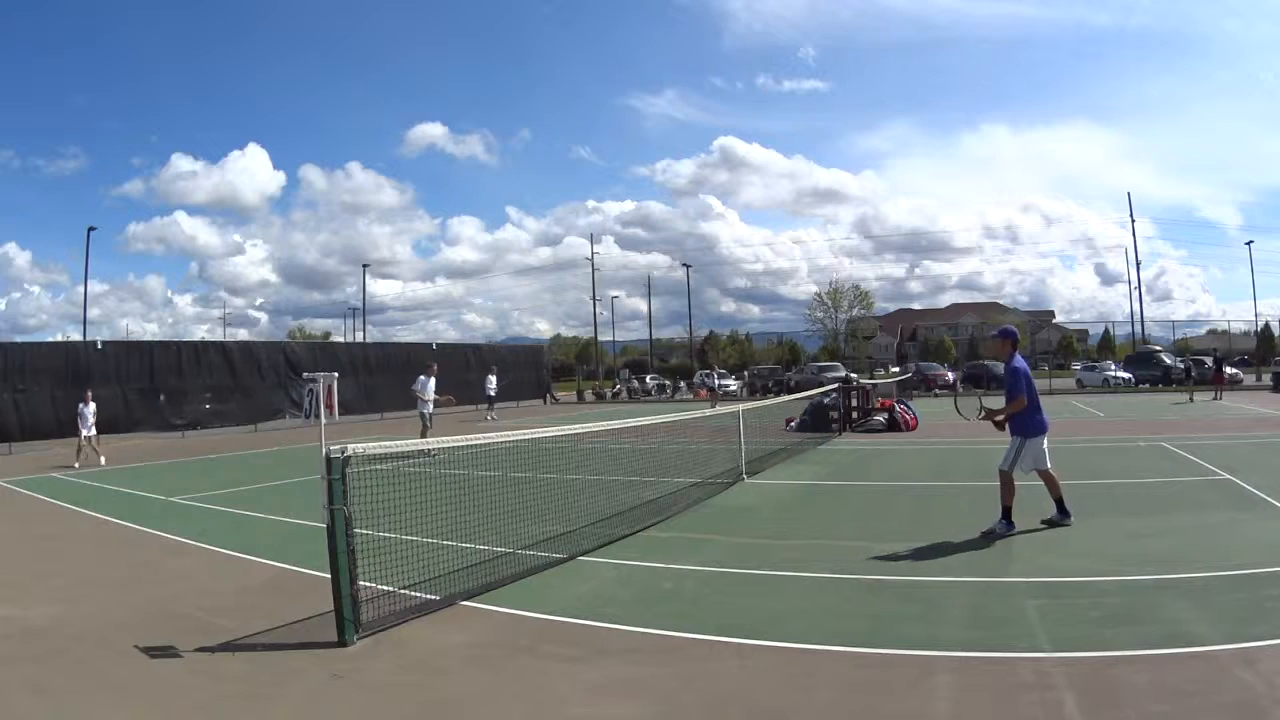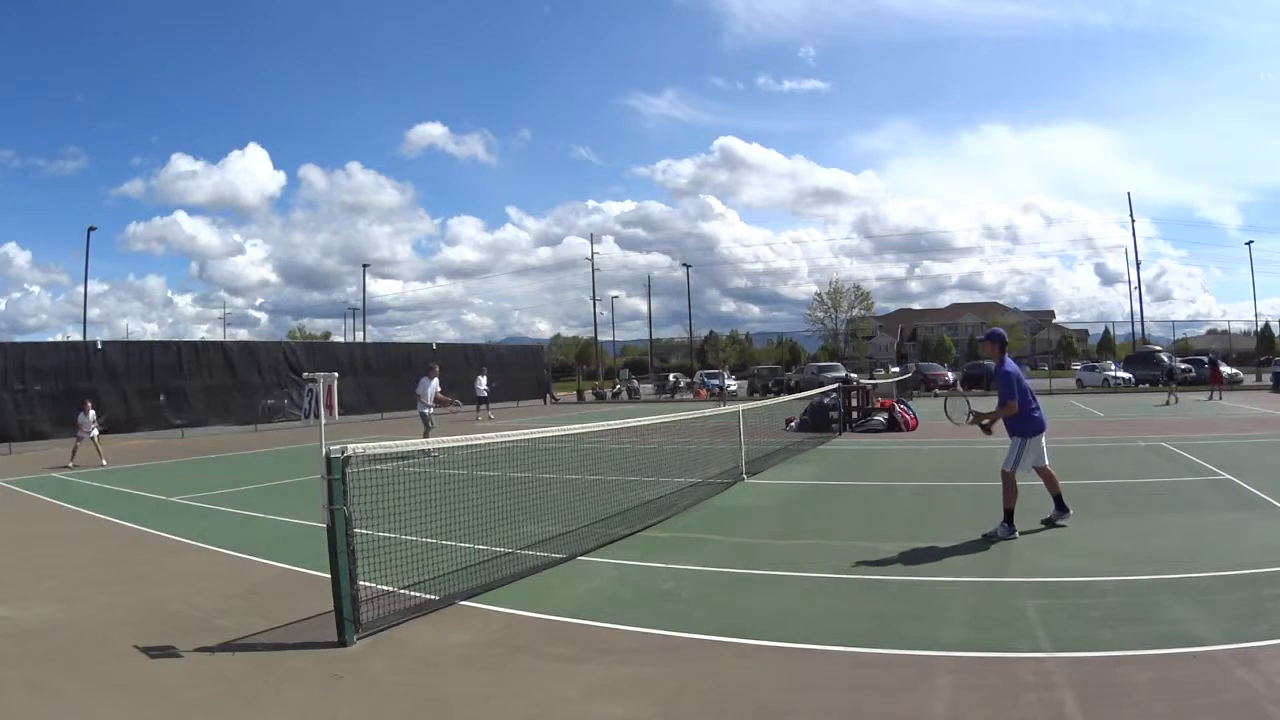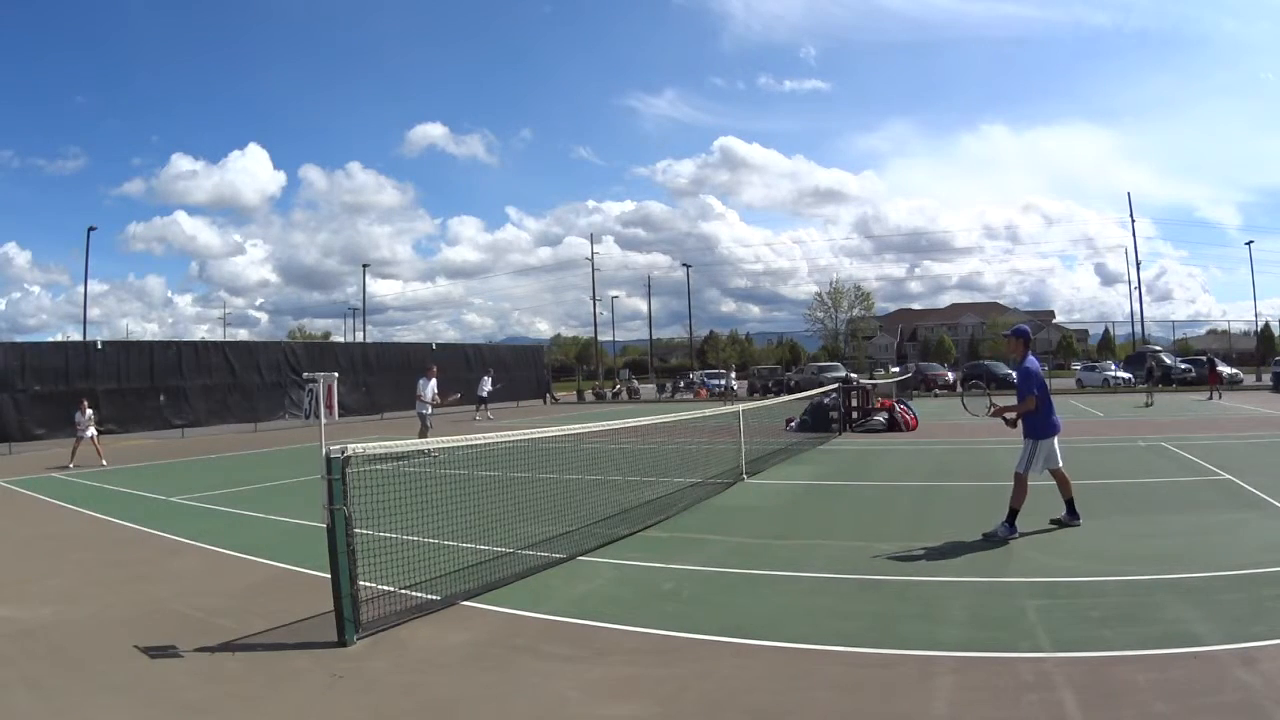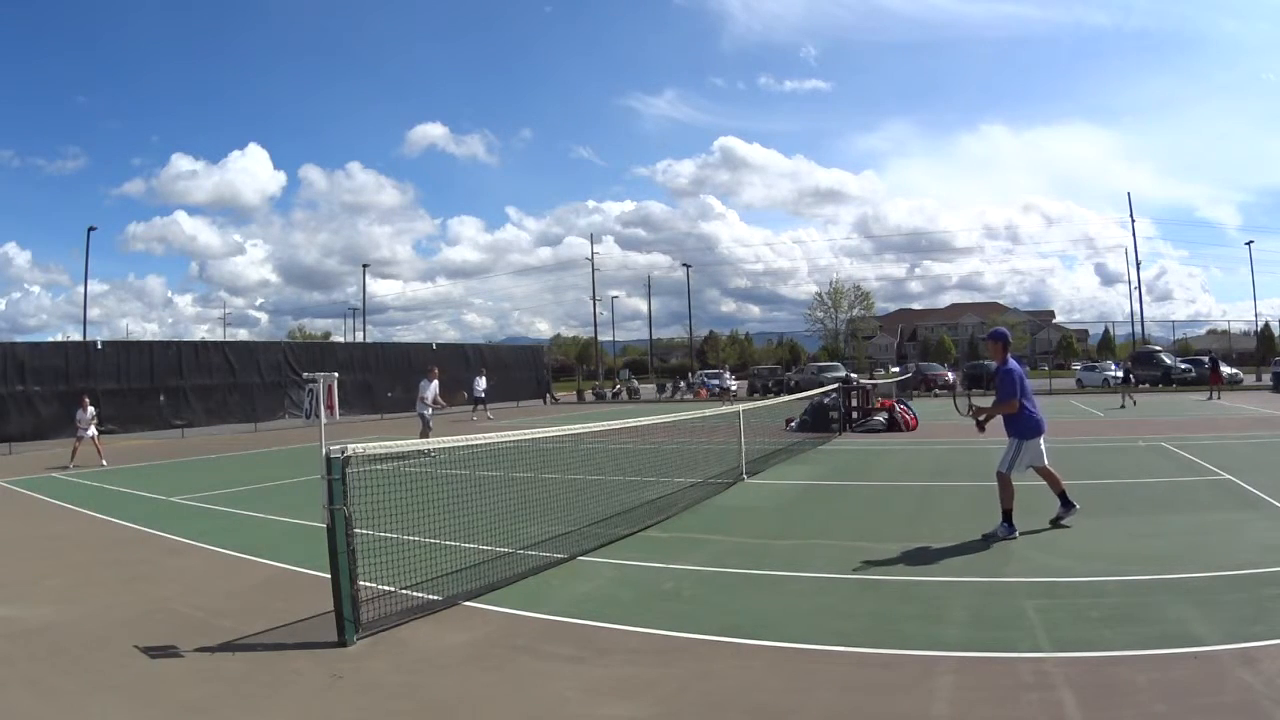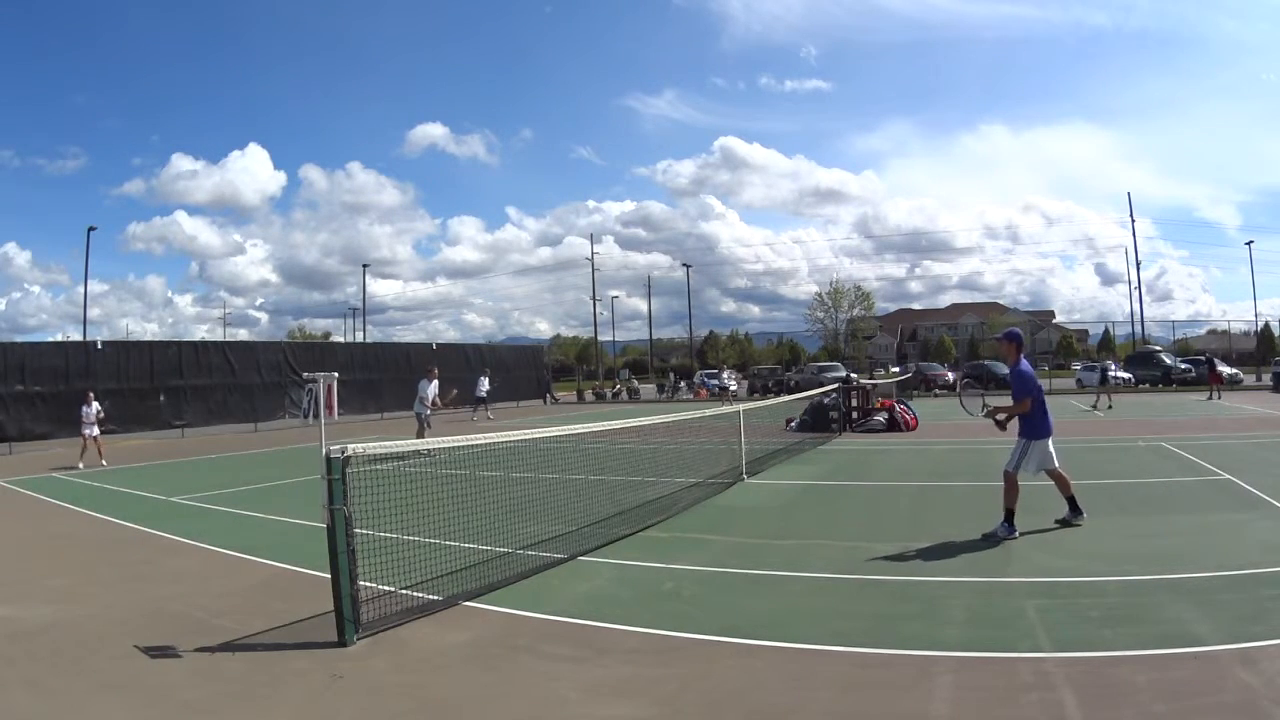
dt=0.7s
person 1, frame 1
left shoulder: (1014, 368)
right shoulder: (1016, 364)
left elbow: (1021, 402)
left wrist: (996, 413)
right wrist: (1004, 419)
left hip: (1027, 430)
right hip: (1036, 426)
left knee: (1005, 472)
right knee: (1044, 470)
left ankle: (1006, 522)
right ankle: (1063, 513)
person 1, frame 2
left shoulder: (1006, 372)
right shoulder: (1002, 368)
left elbow: (1011, 408)
right elbow: (1004, 401)
left wrist: (984, 416)
right wrist: (990, 422)
left hip: (1026, 429)
right hip: (1033, 425)
left knee: (1007, 474)
right knee: (1042, 468)
left ankle: (1008, 526)
right ankle: (1061, 508)
person 1, frame 3
left shoulder: (1027, 368)
right shoulder: (1027, 364)
left elbow: (1030, 403)
left wrist: (1004, 410)
right wrist: (1015, 417)
left hip: (1038, 431)
right hip: (1046, 427)
left knee: (1020, 475)
right knee: (1056, 470)
left ankle: (1009, 526)
right ankle: (1071, 514)
person 1, frame 4
left shoulder: (1009, 371)
right shoulder: (1001, 370)
left elbow: (1012, 406)
right elbow: (1000, 401)
left wrist: (984, 411)
right wrist: (984, 420)
left hip: (1024, 431)
right hip: (1031, 427)
left knee: (1003, 475)
right knee: (1041, 467)
left ankle: (1007, 526)
right ankle: (1066, 504)
person 1, frame 5
left shoulder: (1020, 371)
right shoulder: (1019, 368)
left elbow: (1025, 406)
left wrist: (998, 410)
right wrist: (1005, 418)
left hip: (1032, 432)
right hip: (1040, 429)
left knee: (1010, 474)
right knee: (1053, 470)
left ankle: (1008, 526)
right ankle: (1075, 511)
